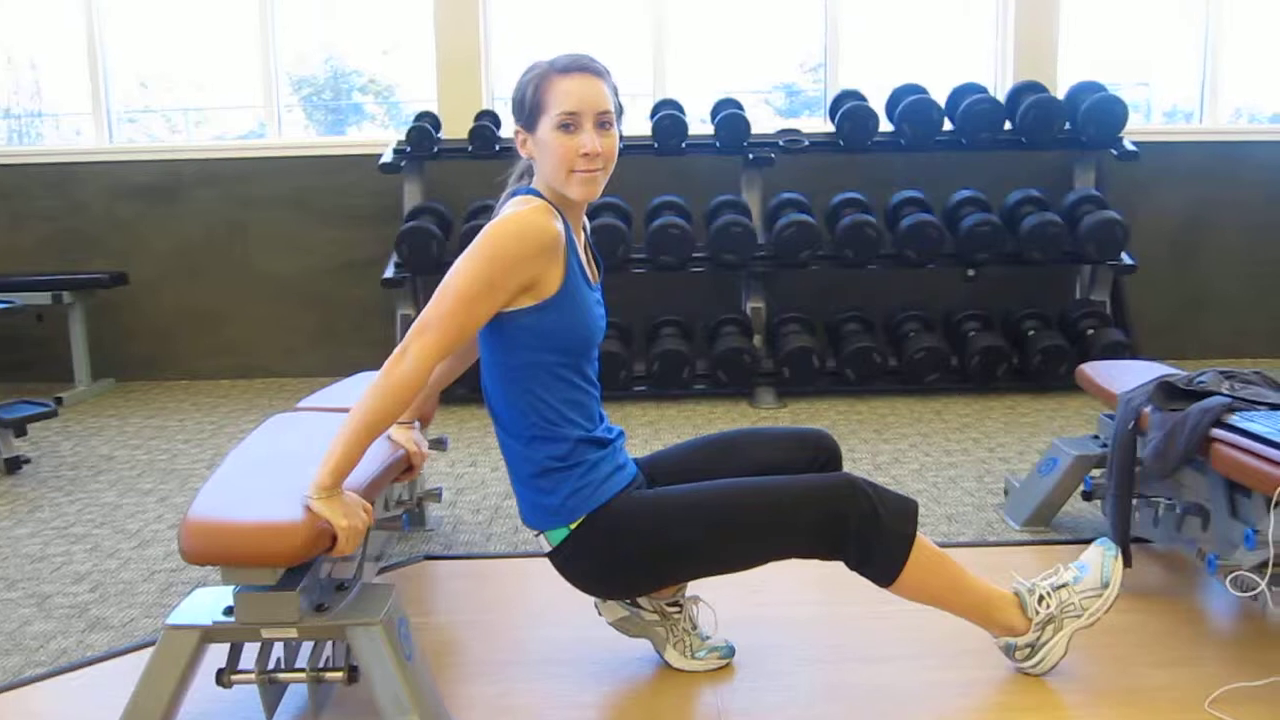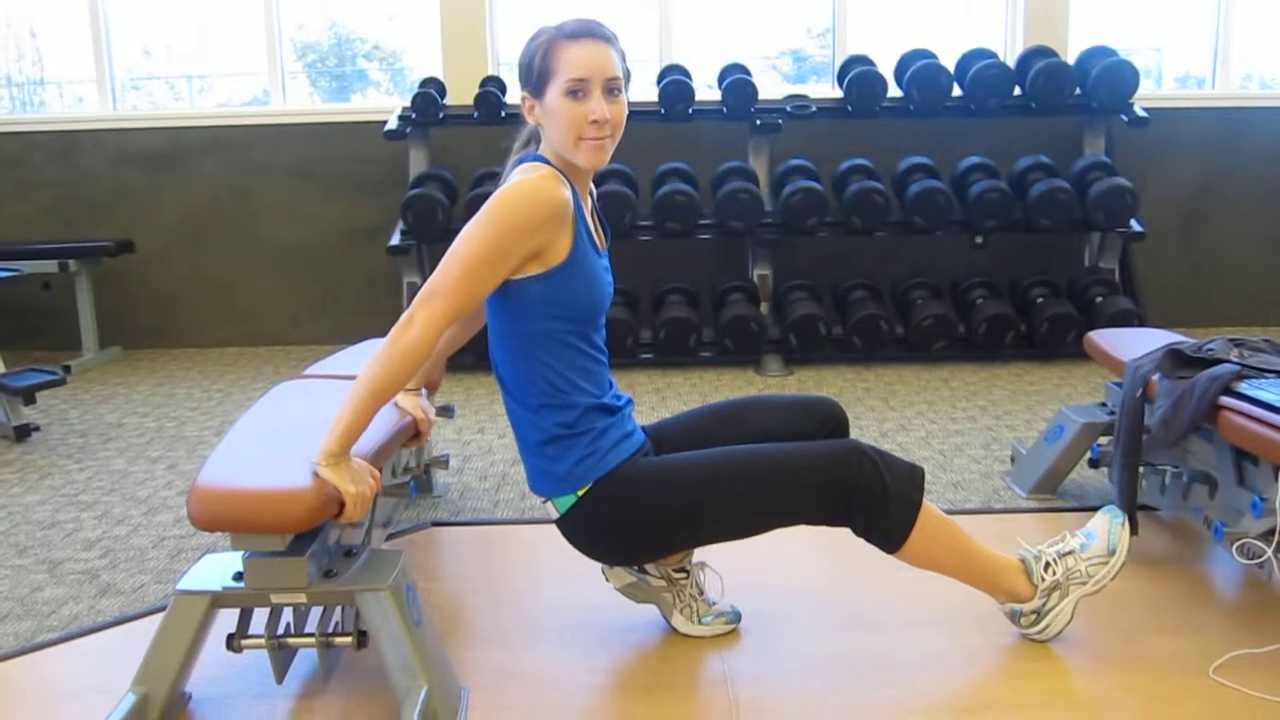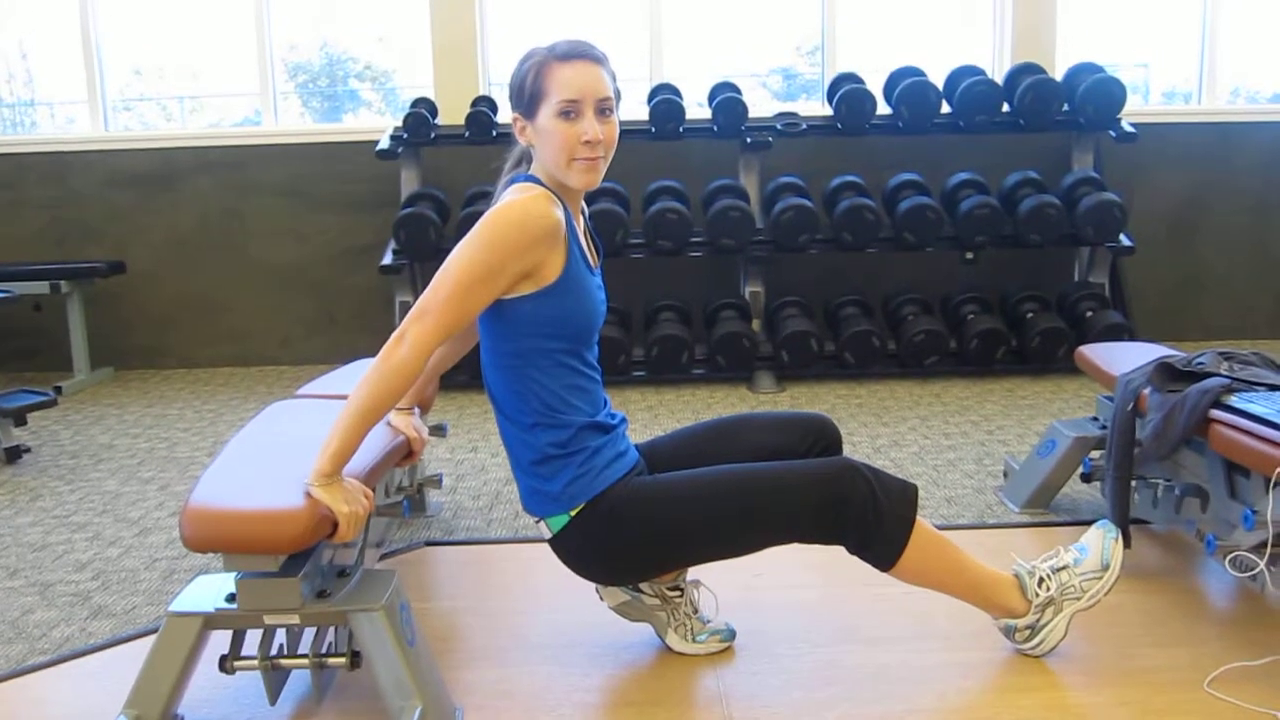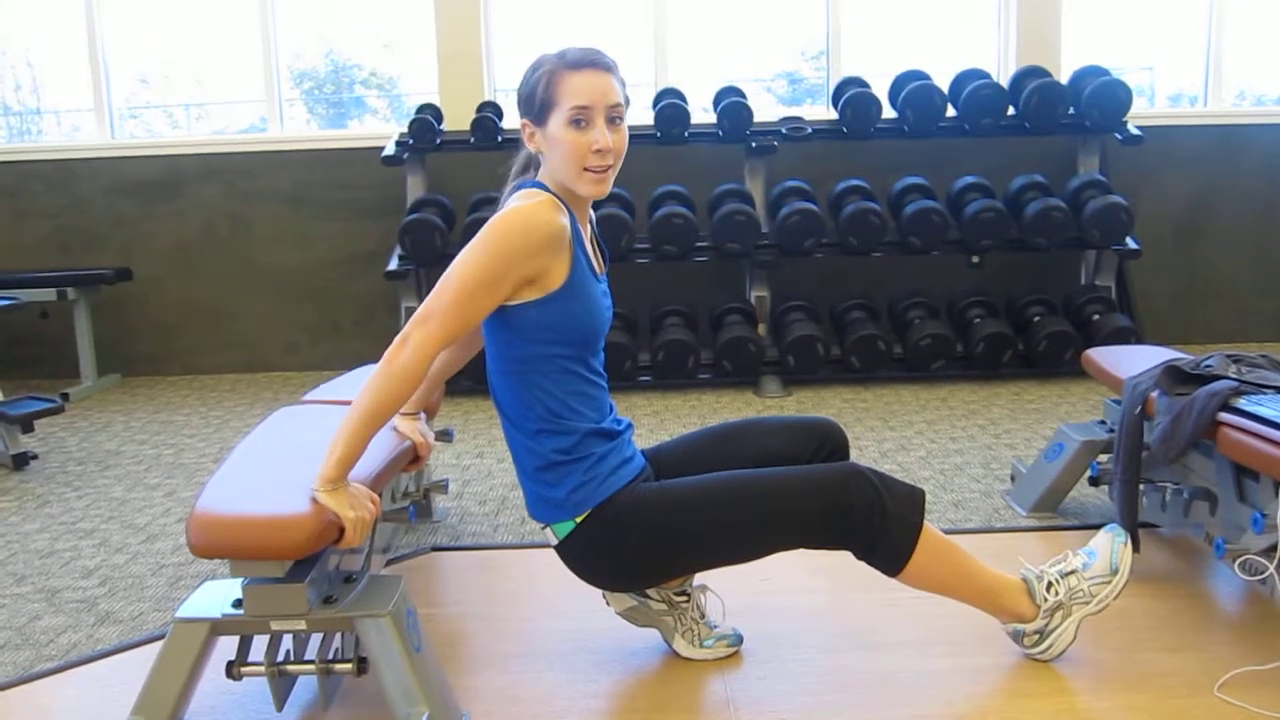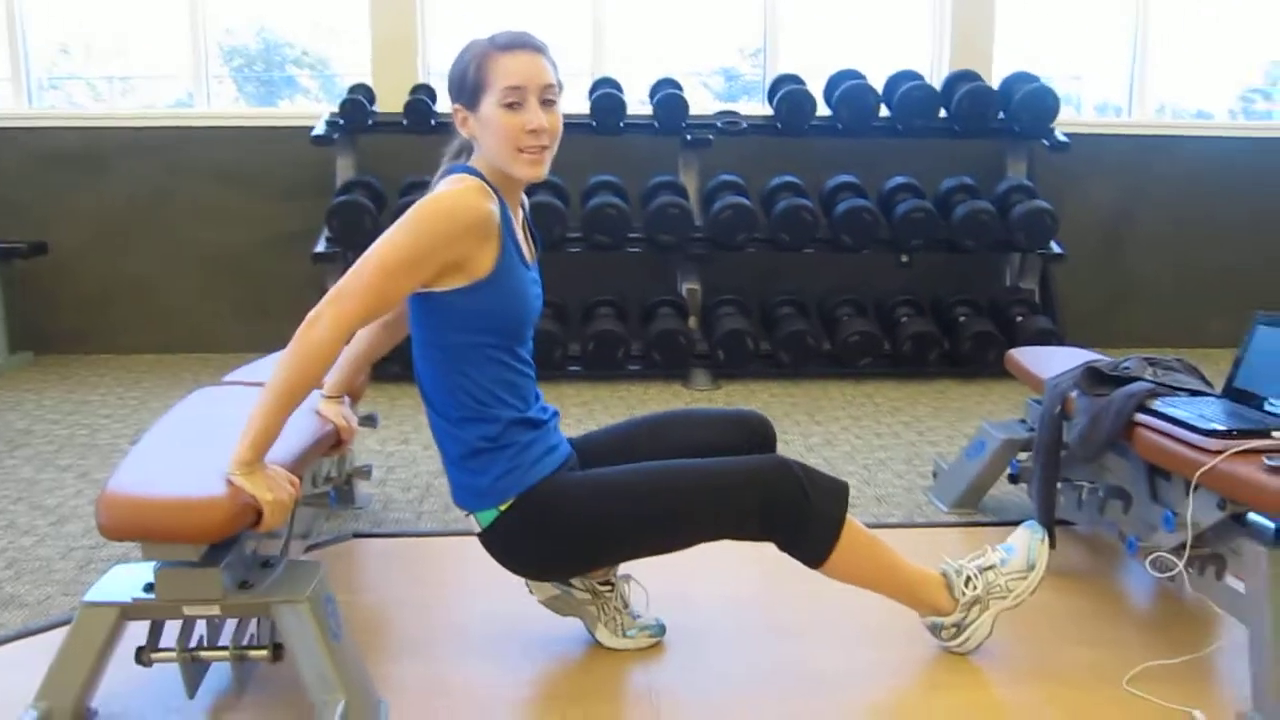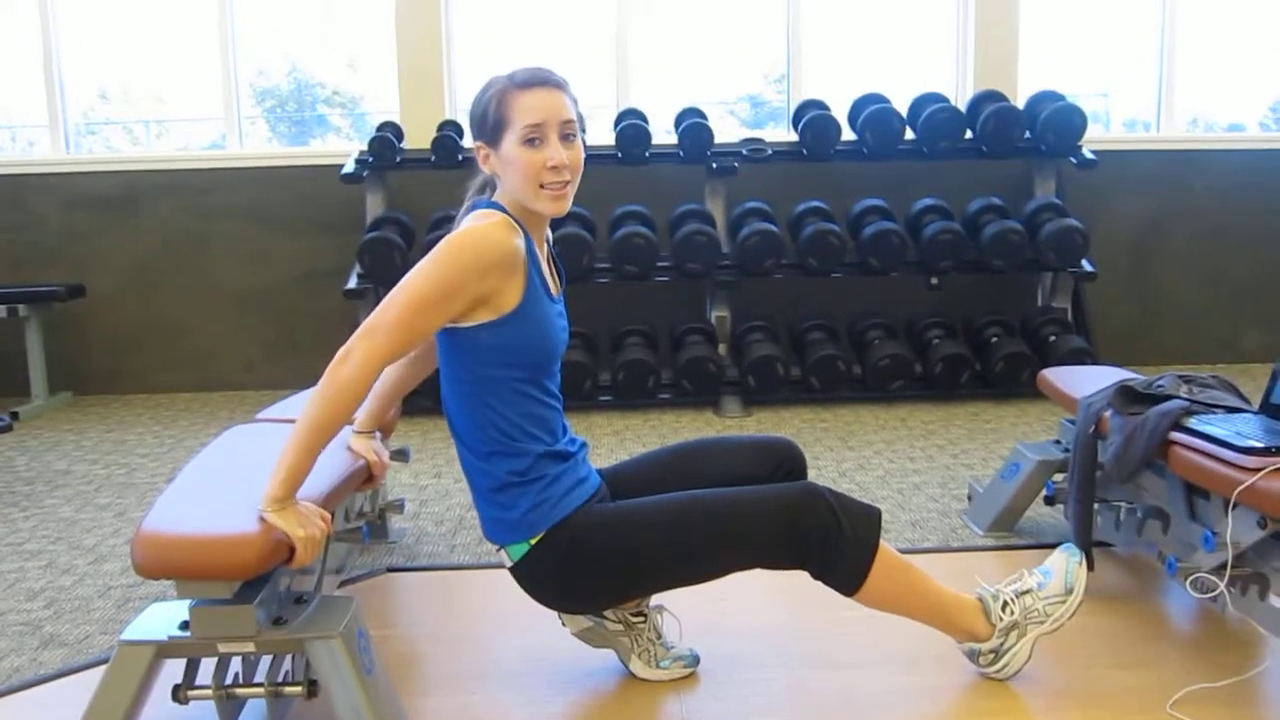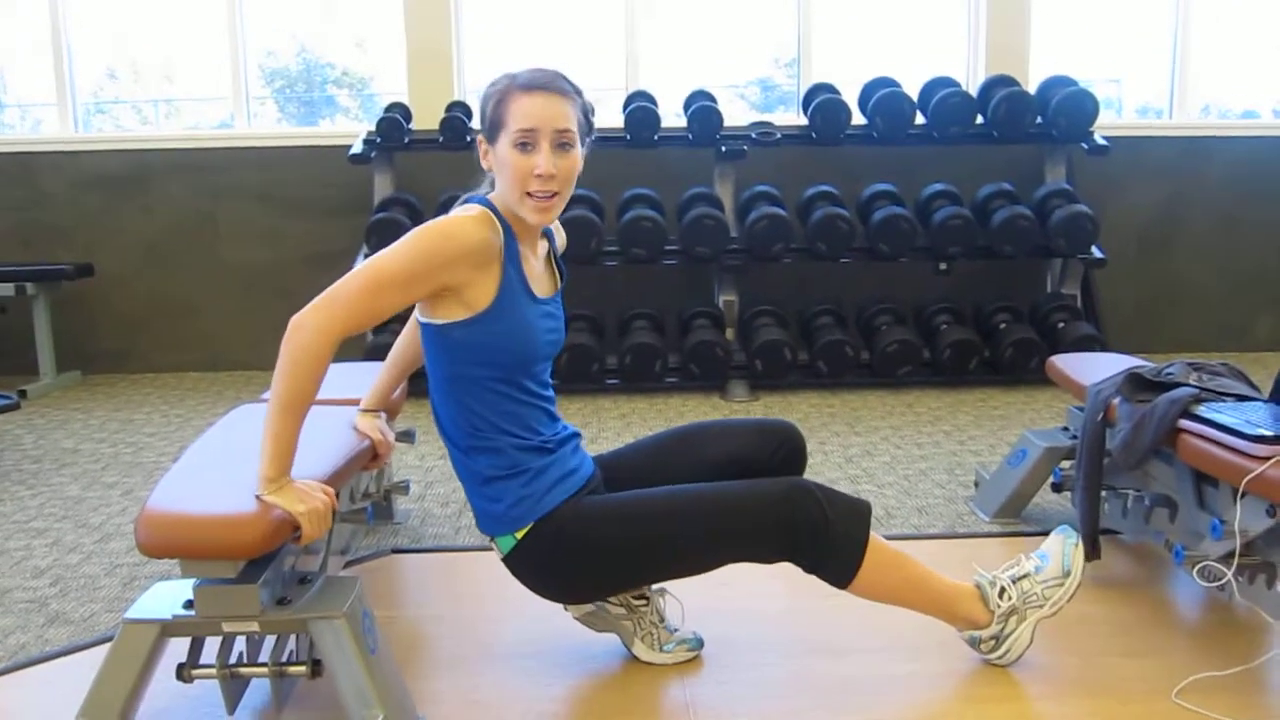
dt=0.7s
person 1, frame 1
left shoulder: (566, 222)
right shoulder: (528, 226)
left elbow: (471, 336)
right elbow: (419, 347)
left wrist: (413, 420)
right wrist: (329, 489)
left hip: (614, 485)
right hip: (594, 526)
left knee: (812, 453)
right knee: (844, 505)
left ankle: (655, 596)
right ankle: (1022, 621)
person 1, frame 2
left shoulder: (571, 188)
right shoulder: (536, 193)
left elbow: (477, 304)
right elbow: (426, 315)
left wrist: (420, 387)
right wrist: (336, 457)
left hip: (620, 453)
right hip: (601, 493)
left knee: (820, 420)
right knee: (852, 474)
left ankle: (662, 564)
right ankle: (1028, 588)
person 1, frame 3
left shoulder: (563, 207)
right shoulder: (527, 214)
left elbow: (465, 320)
right elbow: (416, 334)
left wrist: (408, 406)
right wrist: (328, 477)
left hip: (614, 471)
right hip: (595, 512)
left knee: (812, 436)
right knee: (845, 491)
left ankle: (655, 581)
right ankle: (1022, 602)
person 1, frame 4
left shoulder: (570, 215)
right shoulder: (533, 220)
left elbow: (467, 325)
right elbow: (418, 339)
left wrist: (415, 412)
right wrist: (333, 483)
left hip: (619, 476)
right hip: (601, 519)
left knee: (818, 442)
right knee: (851, 498)
left ankle: (661, 587)
right ankle: (1030, 607)
person 1, frame 5
left shoulder: (503, 202)
right shoulder: (462, 205)
left elbow: (399, 307)
right elbow: (331, 316)
left wrist: (338, 394)
right wrist: (250, 464)
left hip: (545, 467)
right hip: (524, 507)
left knee: (748, 436)
right knee: (778, 491)
left ankle: (586, 575)
right ankle: (948, 601)
person 1, frame 6
left shoulder: (531, 236)
right shoulder: (489, 241)
left elbow: (425, 339)
right elbow: (361, 354)
left wrist: (369, 431)
right wrist: (281, 503)
left hip: (576, 497)
right hip: (555, 540)
left knee: (777, 462)
right knee: (807, 517)
left ankle: (618, 608)
right ankle: (985, 627)
person 1, frame 7
left shoulder: (545, 235)
right shoulder: (467, 235)
right elbow: (312, 325)
left wrist: (374, 408)
right wrist: (277, 481)
left hip: (574, 483)
right hip: (546, 531)
left knee: (776, 445)
right knee: (796, 512)
left ankle: (622, 591)
right ankle: (983, 615)
